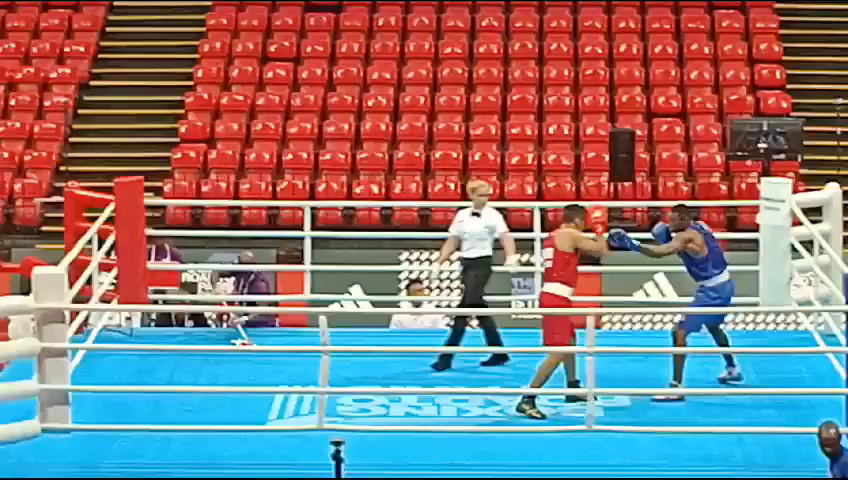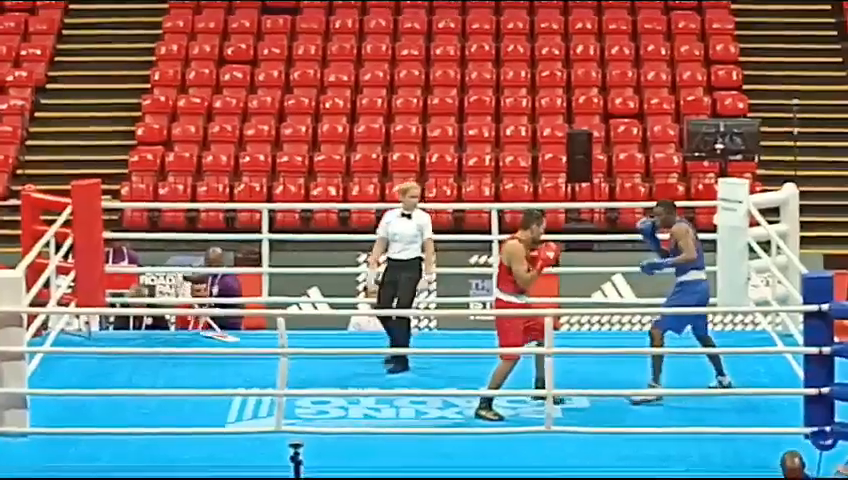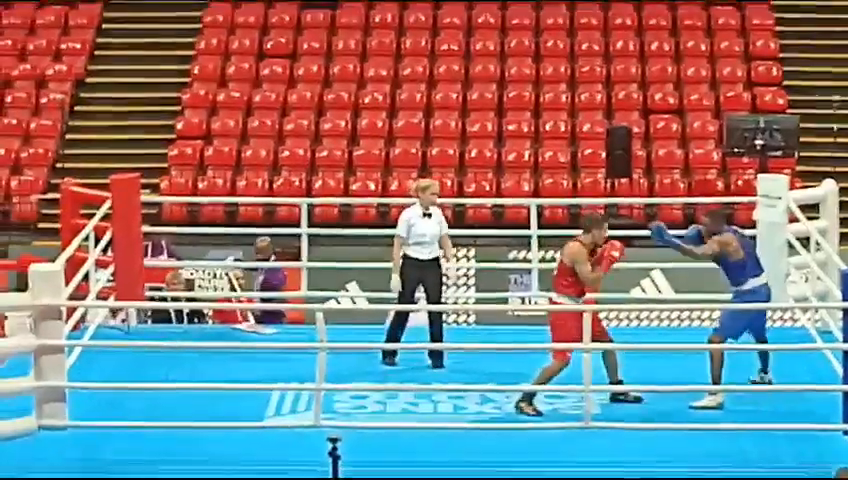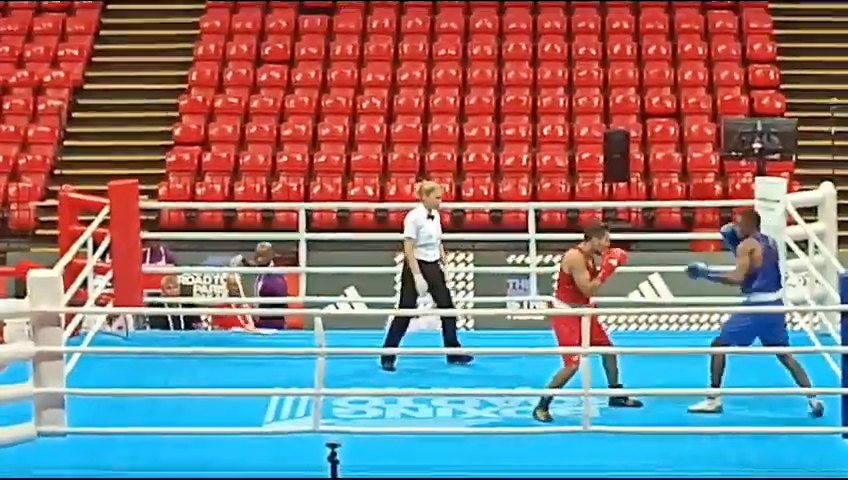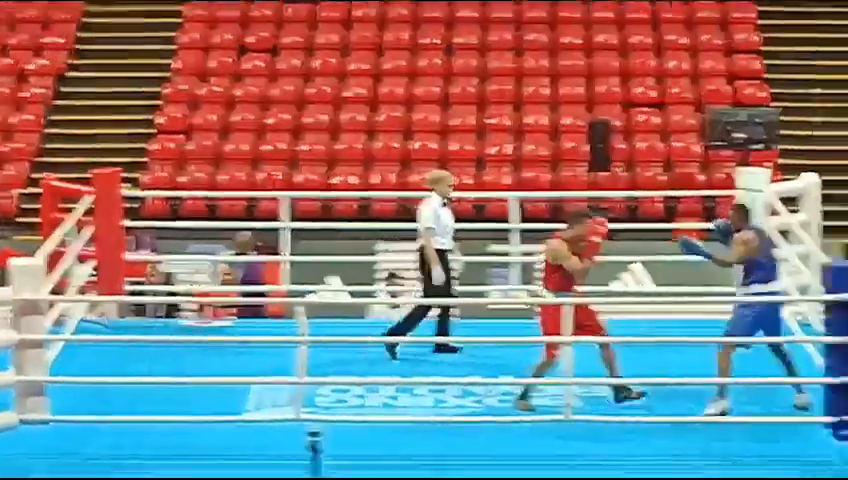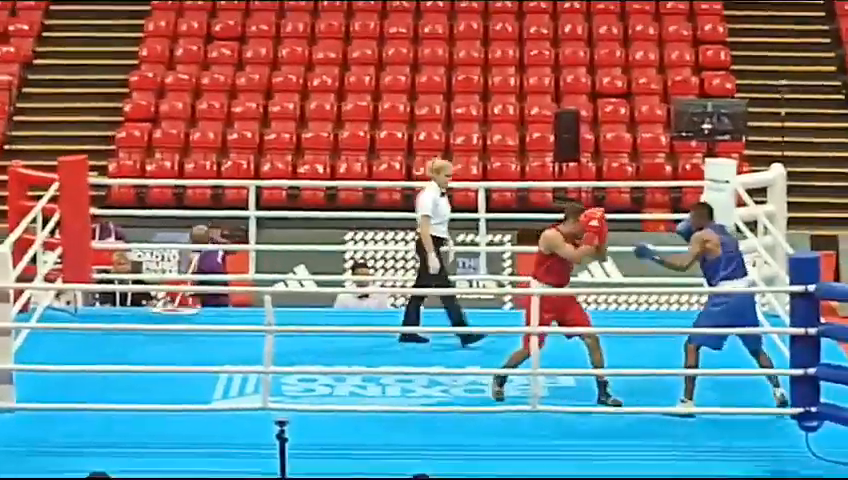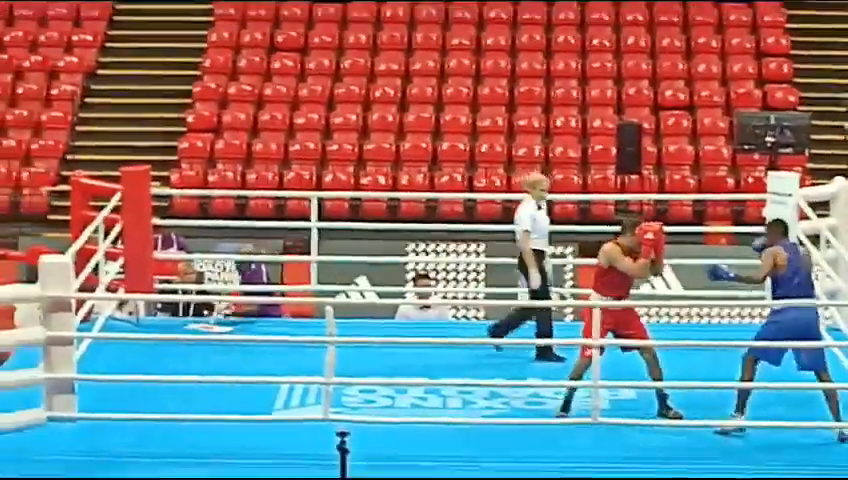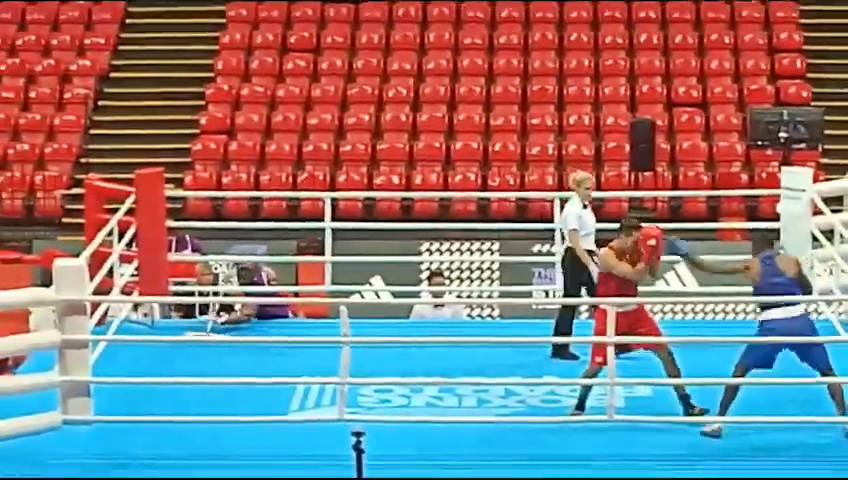
dt=0.3s
person 1, frame 1
left shoulder: (686, 236)
right shoulder: (699, 226)
left elbow: (661, 251)
left wrist: (631, 243)
right wrist: (669, 239)
left hip: (714, 290)
right hip: (722, 285)
left knee: (680, 331)
right knee: (712, 325)
left ankle: (676, 387)
right ankle: (732, 368)
person 1, frame 2
left shoulder: (678, 228)
right shoulder: (681, 228)
left elbow: (691, 256)
right elbow: (671, 257)
left wrist: (661, 263)
right wrist: (651, 239)
left hip: (689, 287)
right hip: (699, 286)
left knee: (657, 331)
right knee: (701, 334)
left ankle: (655, 387)
right ankle: (722, 378)
person 1, frame 3
left shoulder: (722, 240)
right shoulder: (735, 233)
left elbow: (700, 254)
left wrist: (669, 239)
right wrist: (701, 242)
left hip: (748, 294)
right hip: (761, 290)
left knee: (716, 340)
right knee: (758, 334)
left ankle: (716, 395)
right ankle: (764, 374)
person 1, frame 4
left shoulder: (745, 246)
right shoulder: (769, 243)
left elbow: (737, 278)
left wrist: (707, 273)
right wrist: (733, 244)
left hip: (756, 306)
right hip: (775, 304)
left knee: (718, 345)
right knee: (783, 353)
left ankle: (713, 400)
right ankle: (813, 399)
person 1, frame 5
left shoulder: (742, 237)
right shoulder: (761, 235)
left elbow: (730, 261)
left wrist: (700, 250)
right wrist: (727, 238)
left hip: (755, 298)
right hip: (772, 295)
left knee: (726, 347)
right knee: (777, 347)
left ankle: (720, 401)
right ankle: (801, 394)
person 1, frame 6
left shoulder: (701, 236)
right shoulder: (727, 234)
left elbow: (683, 265)
left wrist: (652, 255)
left hip: (724, 297)
right hip: (744, 294)
left knee: (692, 346)
right knee: (755, 348)
left ankle: (687, 402)
right ankle: (777, 389)
person 1, frame 7
left shoulder: (771, 253)
right shoulder: (803, 253)
left elbow: (759, 277)
left wrist: (729, 275)
left hip: (784, 315)
right hip: (808, 315)
left knee: (750, 361)
right knee: (822, 374)
left ankle: (738, 418)
person 1, frame 8
left shoulder: (751, 265)
right shoulder: (792, 261)
right elbow: (808, 290)
left hip: (772, 323)
right hip: (800, 321)
left knee: (740, 370)
right knee: (827, 371)
left ankle: (718, 422)
person 2, frame 1
left shoulder: (555, 237)
right shoulder: (570, 235)
right elbow: (602, 251)
left wrist: (590, 237)
right wrist: (599, 229)
left hip: (555, 296)
right hip: (556, 297)
left knee: (569, 342)
right knee: (557, 351)
left ankle: (573, 389)
right ankle: (527, 400)
person 2, frame 2
left shoulder: (523, 244)
right shoulder: (514, 247)
right elbow: (524, 283)
left wrist: (538, 259)
right wrist: (542, 262)
left hip: (519, 303)
right hip: (508, 305)
left knee: (542, 337)
right knee: (511, 357)
left ankle: (541, 387)
right ankle: (484, 405)
person 2, frame 3
left shoulder: (584, 248)
right shoulder: (576, 250)
left elbow: (590, 273)
right elbow: (590, 283)
left wrist: (602, 257)
right wrist: (608, 260)
left hip: (577, 305)
right hip: (563, 307)
left knee: (607, 343)
right knee: (563, 358)
left ankle: (617, 391)
right ankle: (526, 399)
person 2, frame 4
left shoulder: (588, 256)
right shoulder: (575, 257)
left elbow: (592, 280)
right elbow: (588, 290)
left wrist: (607, 265)
right wrist: (607, 268)
left hip: (582, 311)
right hip: (566, 314)
left knee: (608, 349)
right knee: (573, 364)
left ankle: (617, 395)
right ankle: (542, 405)
person 2, frame 5
left shoulder: (574, 241)
right shoulder: (556, 245)
left elbow: (584, 261)
right elbow: (582, 271)
left wrist: (594, 240)
right wrist: (594, 243)
left hip: (570, 298)
right hip: (554, 303)
left knee: (602, 339)
right knee: (553, 354)
left ankle: (620, 390)
right ankle: (523, 396)
person 2, frame 6
left shoulder: (576, 237)
right shoulder: (551, 236)
left elbow: (601, 256)
right elbow: (579, 258)
left wrist: (601, 232)
right wrist: (592, 230)
left hip: (563, 295)
right hip: (540, 296)
left knee: (592, 339)
right knee: (531, 347)
left ankle: (603, 392)
right ankle: (499, 380)
person 2, frame 7
left shoulder: (634, 249)
right shoulder: (610, 250)
left elbow: (656, 272)
right elbow: (639, 273)
left wrist: (658, 247)
right wrist: (648, 243)
left hip: (623, 308)
right hip: (600, 309)
left knee: (649, 353)
right knee: (586, 359)
left ankle: (663, 404)
right ankle: (566, 405)
person 2, frame 8
left shoulder: (635, 250)
right shoulder: (607, 254)
left elbow: (654, 273)
right elbow: (638, 277)
left wrist: (655, 249)
right wrist: (648, 250)
left hip: (633, 310)
right hip: (610, 313)
left knee: (665, 353)
right knee: (596, 365)
left ankle: (687, 403)
right ankle: (580, 405)
person 3, frame 1
left shoulder: (493, 215)
right shoulder: (462, 215)
left elbow: (506, 238)
right elbow: (451, 242)
left wrist: (511, 256)
right wrist: (438, 264)
left hip: (481, 265)
right hip: (467, 265)
left knee: (464, 308)
right knee: (478, 309)
left ankle: (447, 358)
right ankle: (499, 353)
person 3, frame 2
left shoulder: (423, 217)
right shoulder: (389, 216)
left elbow: (429, 248)
right elbow: (380, 245)
left wrist: (427, 275)
right wrist: (372, 270)
left hip: (412, 267)
right hip: (392, 266)
left knee: (402, 311)
right knee: (382, 308)
left ankle: (401, 360)
right ankle: (397, 348)
person 3, frame 3
left shoulder: (438, 213)
right shoulder: (408, 215)
left elbow: (445, 240)
right elbow: (398, 247)
left wrist: (451, 262)
right wrist: (395, 274)
left hip: (432, 265)
right hip: (411, 265)
left knee: (435, 306)
right knee: (404, 308)
left ankle: (436, 355)
right ankle: (389, 352)
person 3, frame 4
left shoulder: (436, 215)
right shoulder: (413, 217)
right elbow: (409, 250)
left wrist: (443, 267)
right wrist: (418, 277)
left hip: (433, 267)
right hip: (416, 267)
left knee: (447, 307)
right knee: (405, 312)
left ankle: (453, 352)
right ankle: (388, 357)
person 3, frame 5
left shoulder: (444, 204)
right shoulder: (430, 206)
right elbow: (427, 239)
left wrist: (449, 258)
right wrist: (436, 267)
left hip: (441, 255)
right hip: (430, 256)
left knee: (446, 299)
right knee: (428, 302)
left ankle: (441, 341)
right ankle: (393, 336)
person 3, frame 6
left shoulder: (441, 193)
right shoulder: (429, 195)
right elbow: (424, 228)
left wrist: (447, 244)
right wrist: (431, 255)
left hip: (434, 244)
right hip: (428, 245)
left knee: (422, 288)
right knee: (445, 289)
left ankle: (408, 332)
right ankle: (464, 334)
person 3, frame 7
left shoulder: (539, 206)
right shoulder: (527, 210)
right elbow: (525, 244)
left wrist: (542, 263)
right wrist: (533, 270)
left hip: (537, 258)
right hip: (529, 259)
left knee: (537, 303)
right knee: (543, 303)
left ankle: (499, 330)
right ankle: (544, 351)
person 3, frame 8
left shoulder: (586, 205)
right shoulder: (573, 209)
right elbow: (575, 241)
left wrist: (596, 256)
right wrist: (591, 265)
left hip: (587, 256)
right hip: (575, 258)
right knee: (571, 302)
right ankle: (559, 348)
